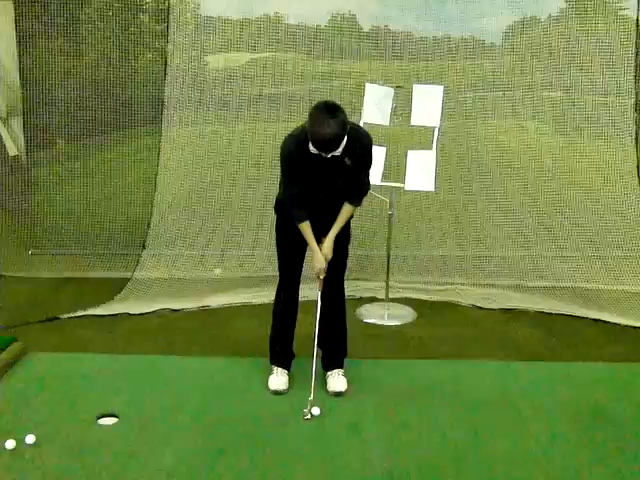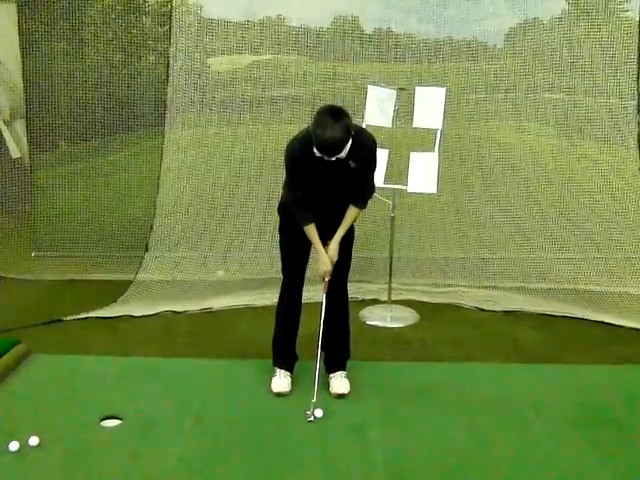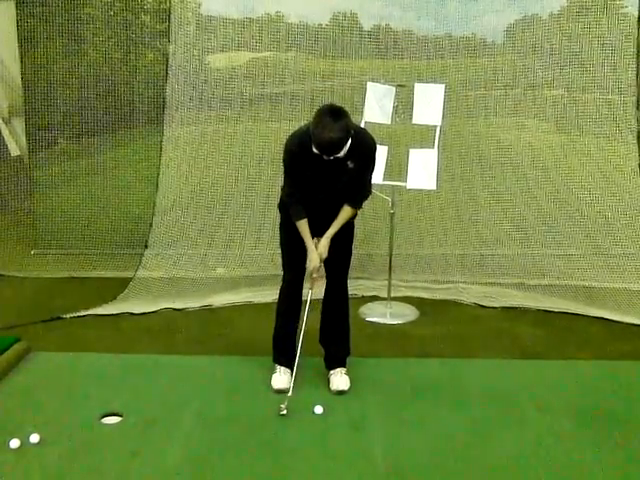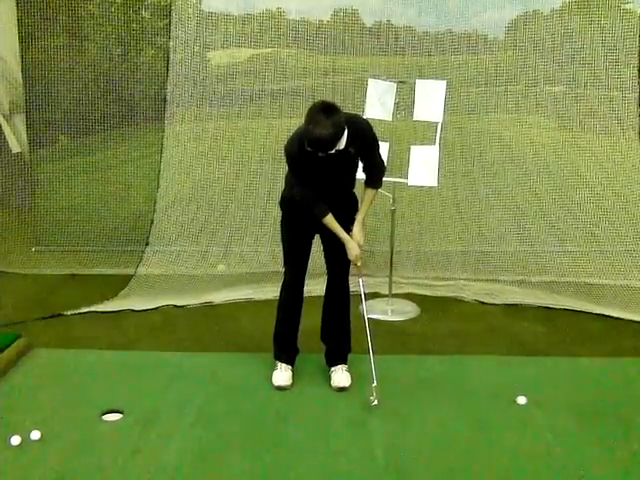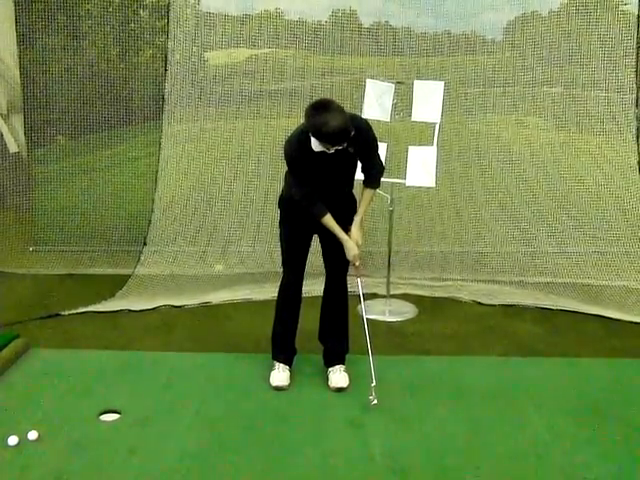
dt=1s
person 1, frame 1
left shoulder: (361, 142)
right shoulder: (292, 145)
left elbow: (356, 194)
right elbow: (294, 202)
left wrist: (331, 238)
right wrist: (315, 251)
left hip: (336, 214)
right hip: (294, 215)
left knee: (334, 286)
right knee: (288, 283)
left ankle: (334, 364)
right ankle: (280, 362)
person 1, frame 2
left shoulder: (365, 144)
right shoulder: (297, 148)
left elbow: (361, 196)
right elbow: (300, 205)
left wrist: (337, 240)
right wrist: (320, 252)
left hip: (340, 216)
right hip: (297, 215)
left knee: (338, 287)
right knee: (292, 284)
left ankle: (337, 366)
right ankle: (282, 365)
person 1, frame 3
left shoulder: (364, 144)
right shoulder: (296, 144)
left elbow: (357, 197)
right elbow: (294, 199)
left wrist: (327, 238)
right wrist: (310, 247)
left hip: (339, 214)
right hip: (298, 212)
left knee: (337, 282)
right knee: (292, 280)
left ankle: (337, 362)
right ankle: (283, 361)
person 1, frame 4
left shoulder: (360, 130)
right shoulder: (296, 147)
left elbow: (375, 173)
right elbow: (312, 201)
left wrist: (359, 222)
right wrist: (346, 240)
left hip: (341, 205)
right hip: (299, 207)
left knee: (339, 277)
right knee: (294, 277)
left ankle: (338, 359)
right ankle: (284, 358)
person 1, frame 5
left shoulder: (360, 129)
right shoulder: (295, 146)
left elbow: (373, 174)
right elbow: (310, 200)
left wrist: (357, 222)
right wrist: (344, 240)
left hip: (340, 206)
right hip: (298, 209)
left knee: (337, 279)
right knee: (292, 278)
left ankle: (335, 359)
right ankle: (282, 358)
